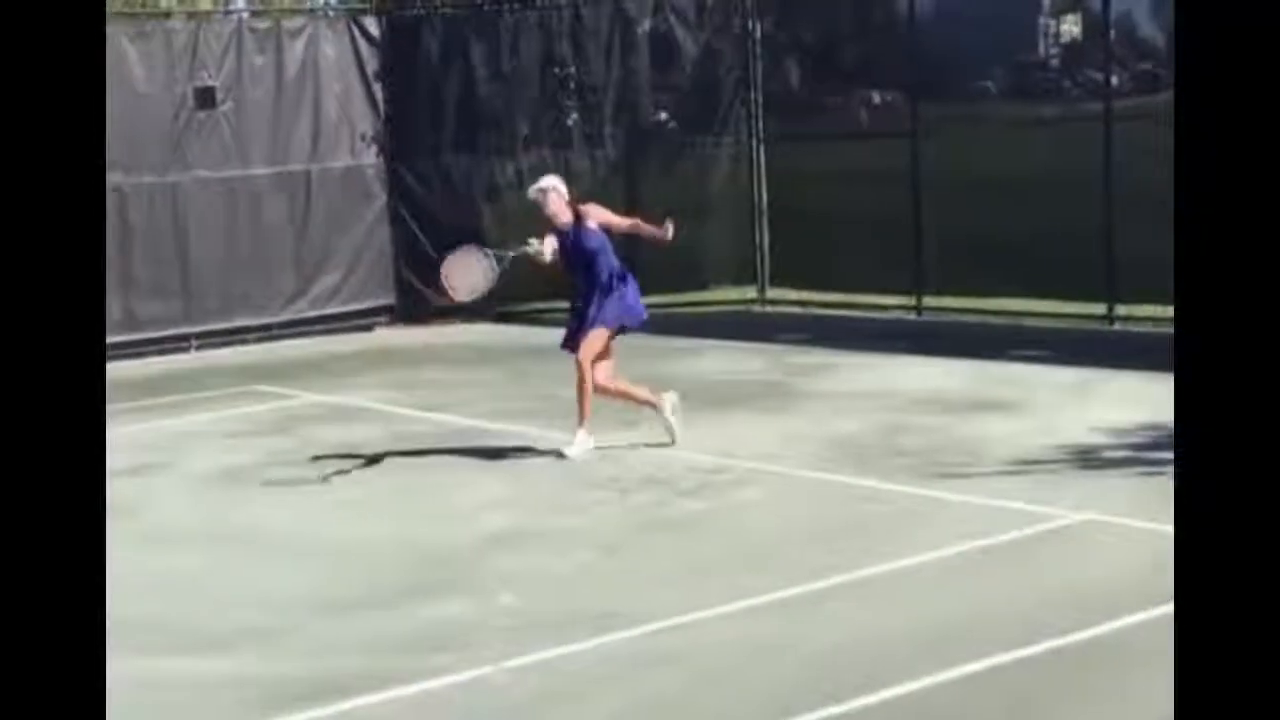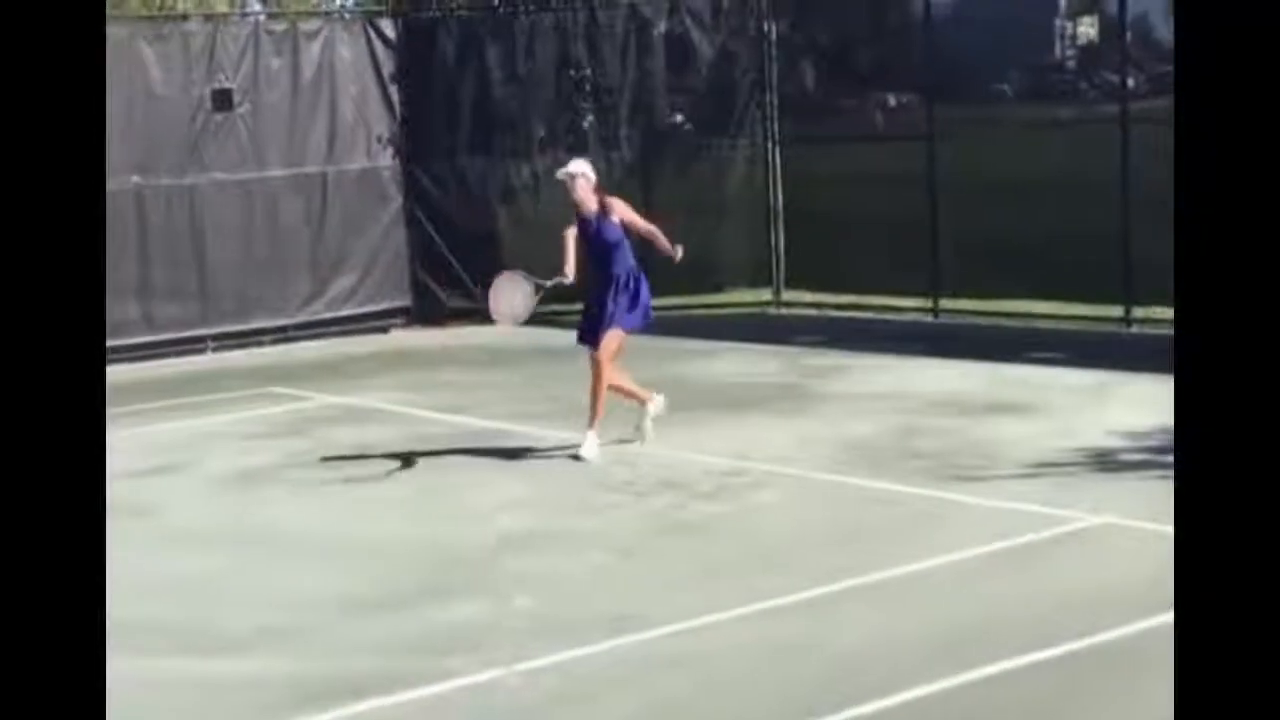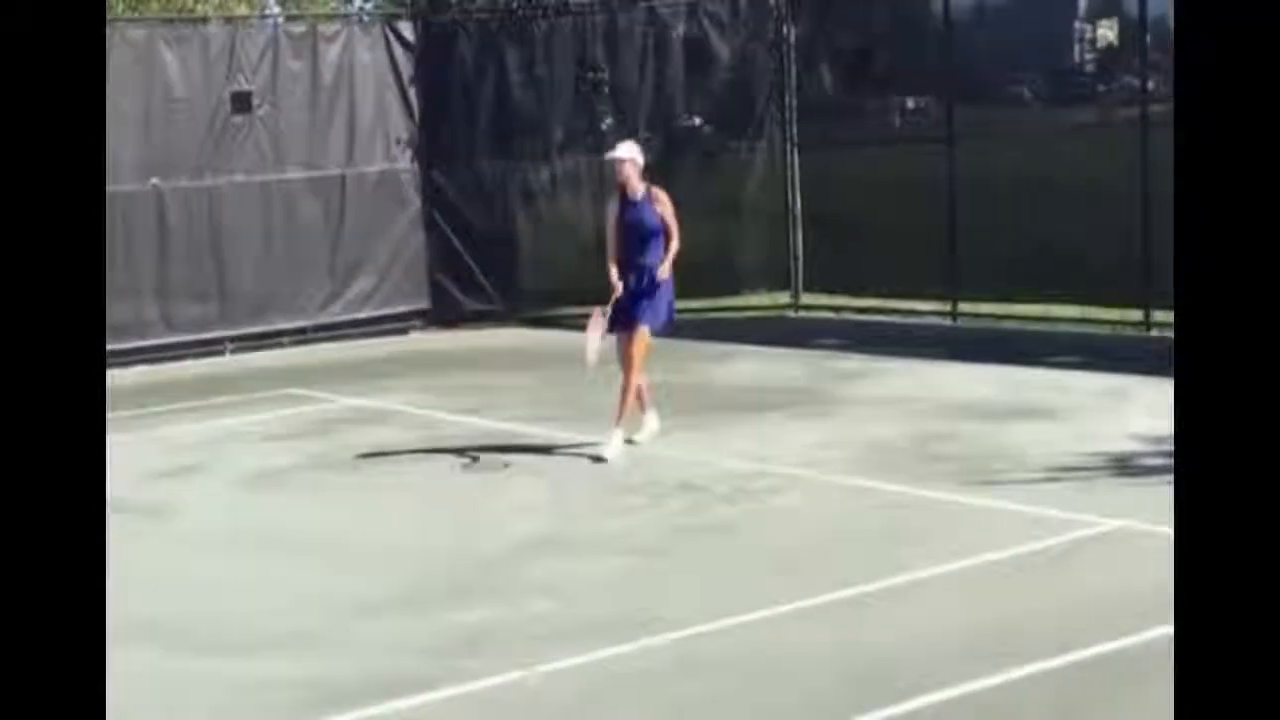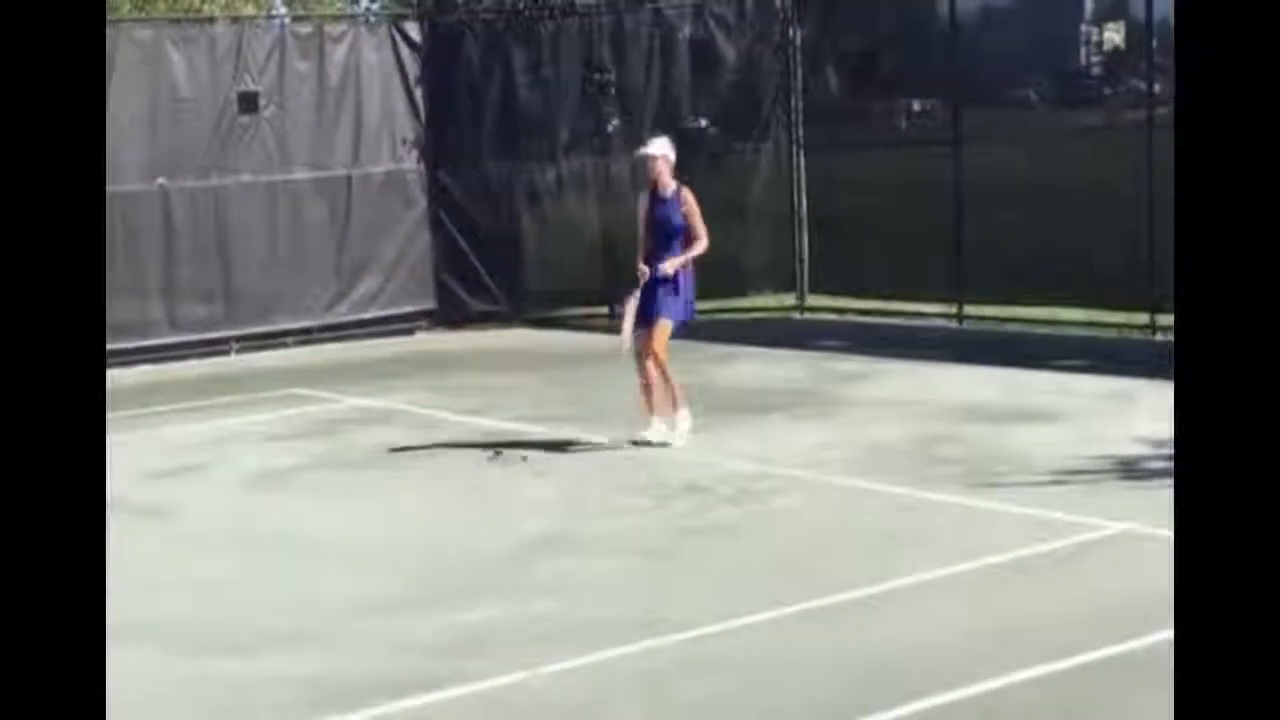
dt=0.2s
person 1, frame 1
left shoulder: (587, 213)
right shoulder: (553, 238)
left elbow: (629, 224)
right elbow: (545, 257)
left wrist: (659, 233)
right wrist: (536, 250)
left hip: (615, 294)
right hip: (590, 302)
left knee: (583, 357)
right knee: (599, 381)
left ankle: (583, 433)
right ankle: (660, 402)
person 1, frame 2
left shoulder: (612, 206)
right shoulder: (574, 226)
left elbow: (647, 229)
right elbow: (570, 265)
left wrist: (670, 249)
right wrist: (567, 275)
left hip: (627, 291)
right hip: (600, 295)
left knee: (602, 358)
right knee: (603, 372)
left ankle: (592, 434)
right ankle: (648, 400)
person 1, frame 3
left shoulder: (657, 197)
right shoulder: (616, 203)
left elbow: (674, 235)
right elbow: (612, 248)
left wrist: (667, 264)
right wrist: (613, 277)
left hip: (653, 283)
right hip: (627, 283)
left knee: (634, 357)
right knee: (626, 361)
left ankle: (616, 434)
right ankle: (649, 415)
person 1, frame 4
left shoulder: (684, 196)
right shoulder: (645, 198)
left elbow: (702, 241)
left wrist: (677, 262)
right wrist: (641, 265)
left hip: (675, 278)
right hip: (650, 277)
left knee: (656, 349)
right knee: (642, 355)
left ankle: (680, 412)
right ankle: (657, 422)
